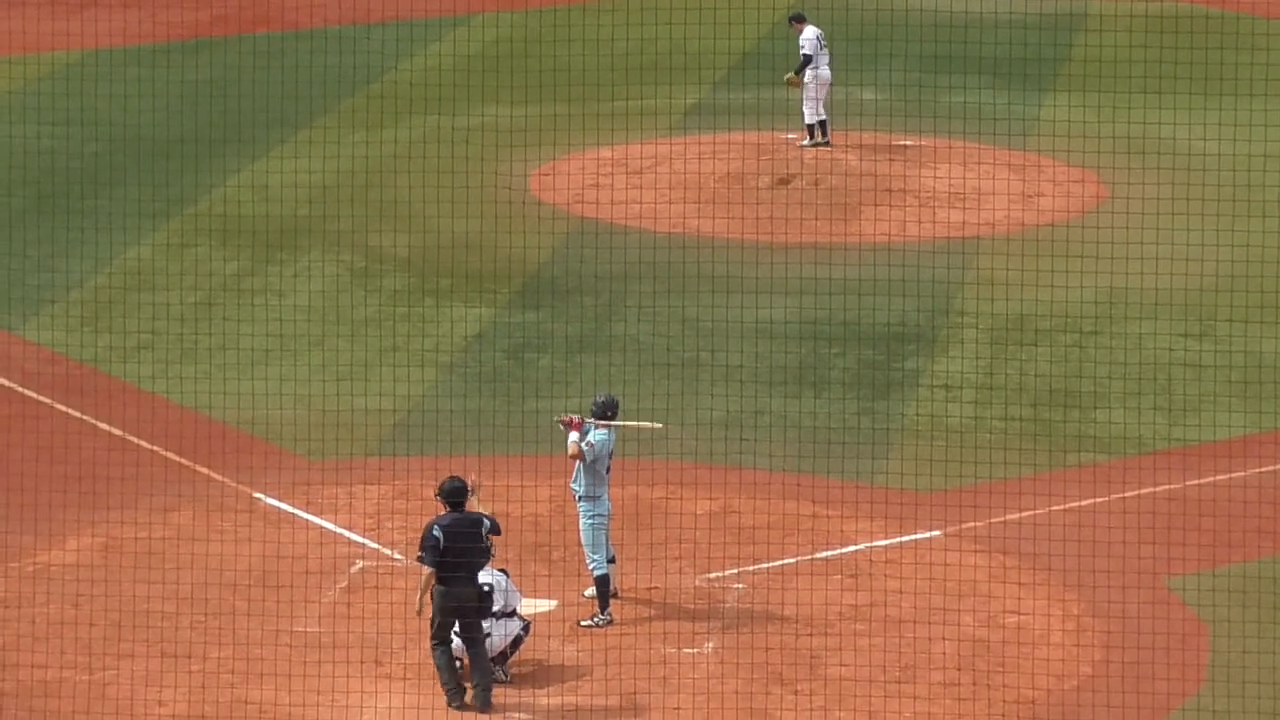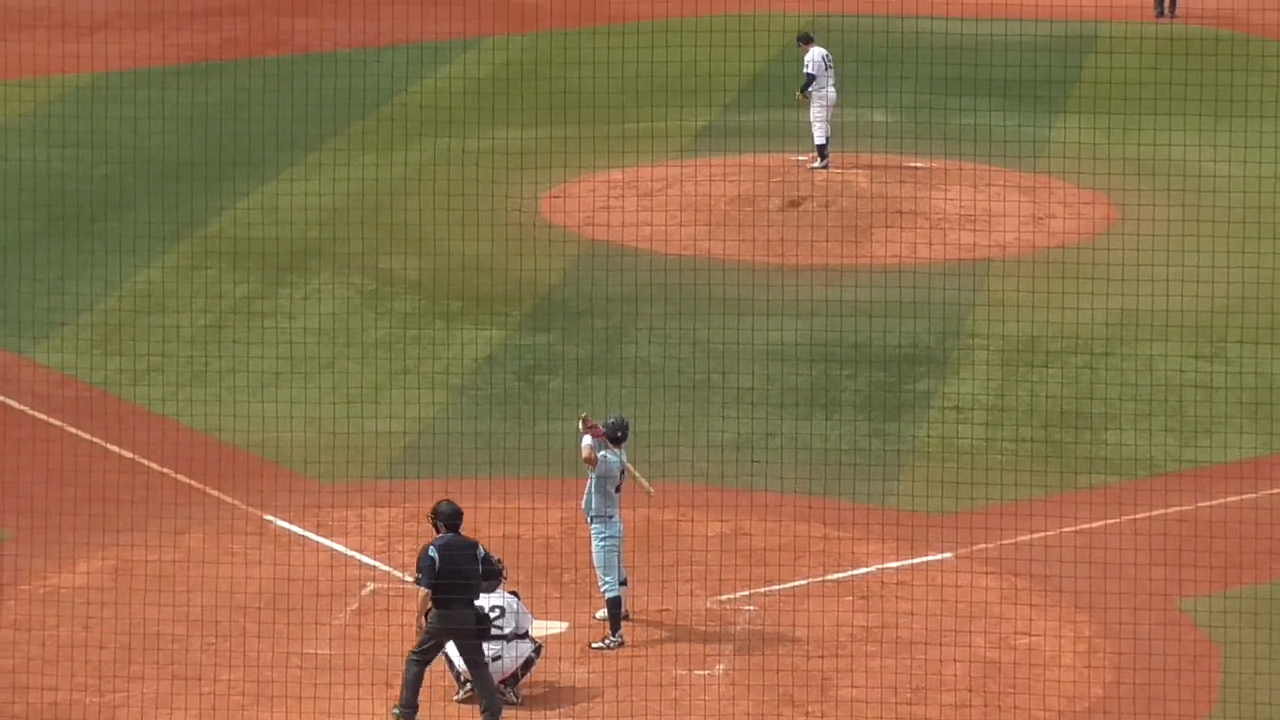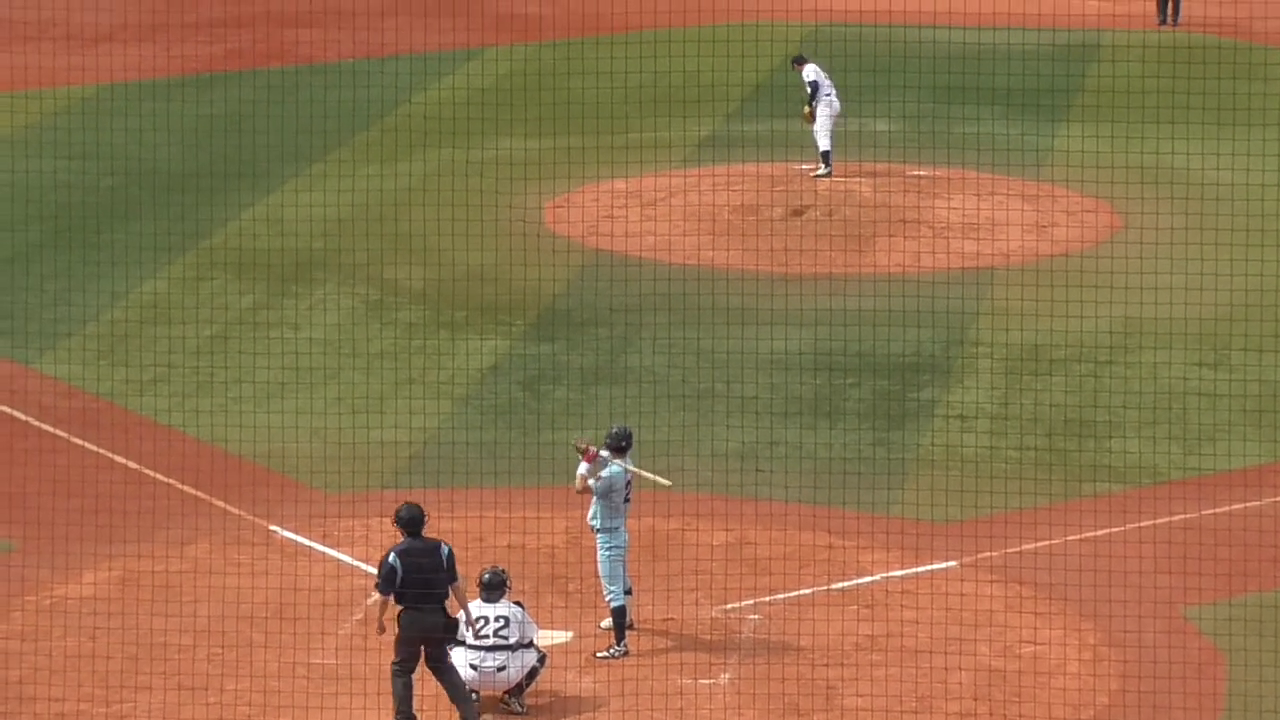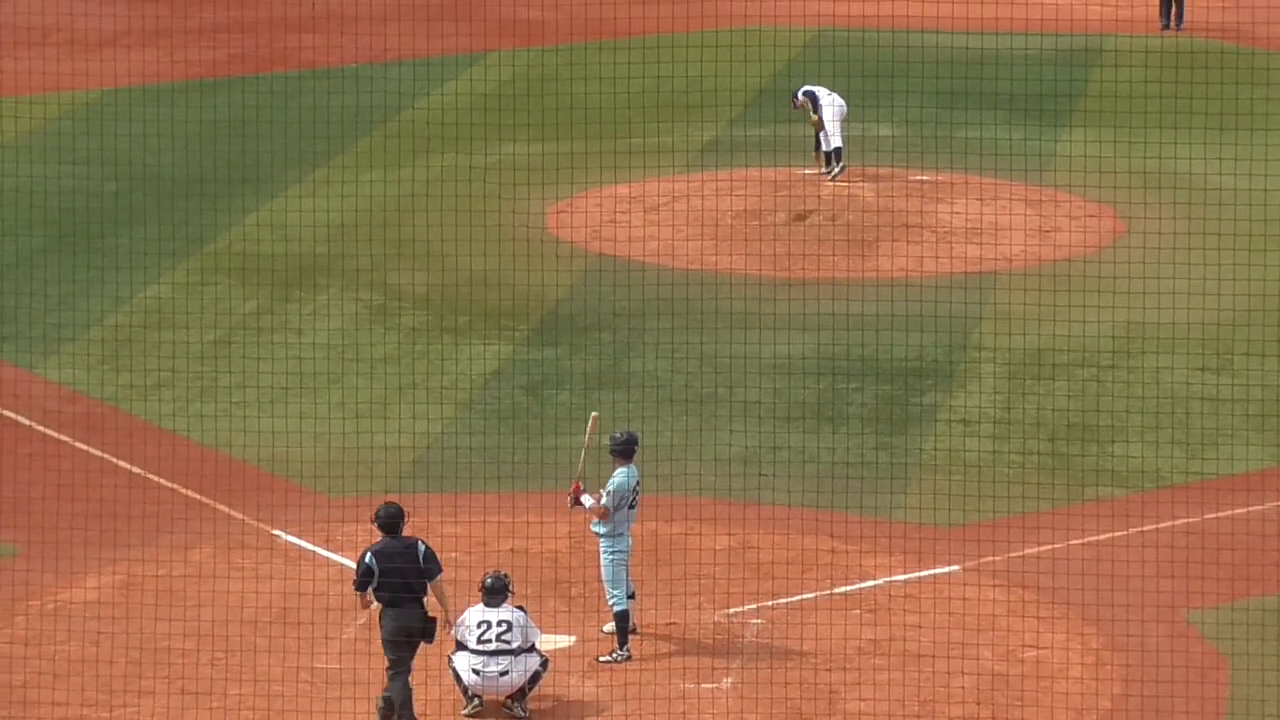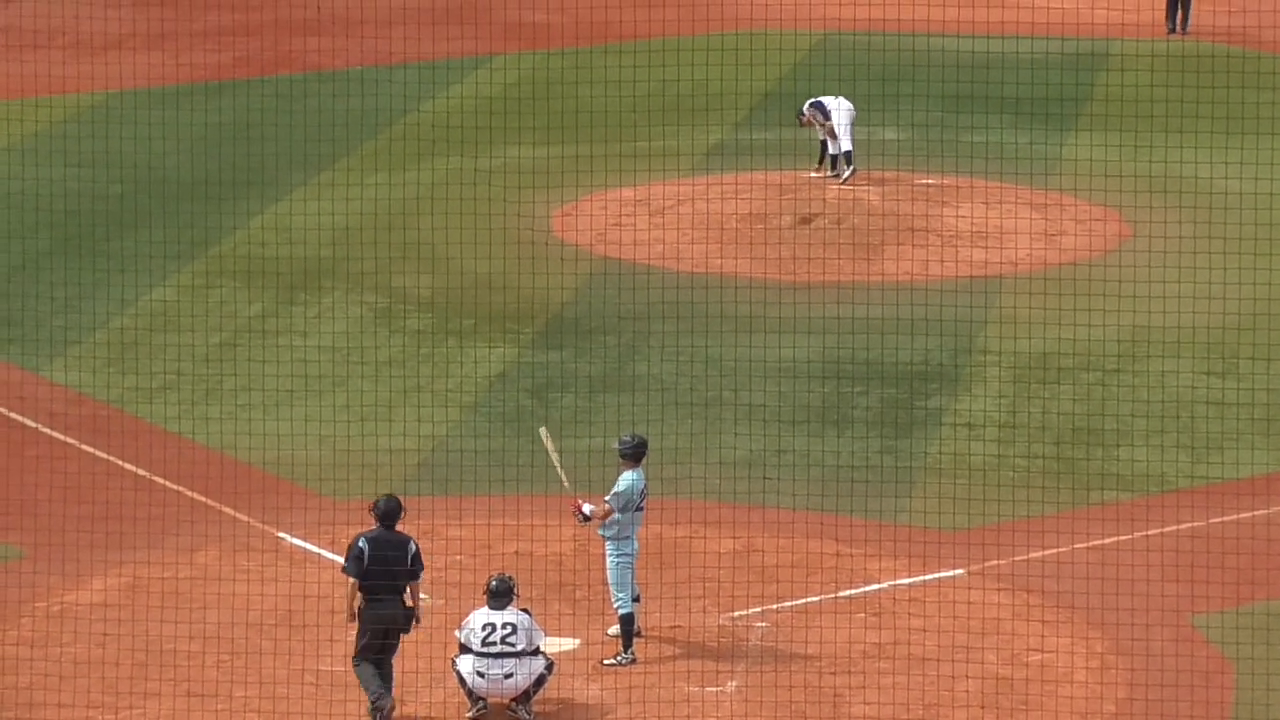
dt=0.3s
person 1, frame 1
left shoulder: (600, 438)
right shoulder: (594, 428)
left elbow: (574, 453)
right elbow: (573, 422)
left wrist: (574, 431)
right wrist: (569, 423)
left hip: (591, 503)
right hip: (598, 500)
left knee: (595, 558)
right knee: (604, 548)
left ankle: (605, 613)
right ankle: (609, 587)
person 1, frame 2
left shoulder: (609, 459)
right shoulder: (614, 450)
left elbow: (588, 457)
right elbow: (588, 428)
left wrist: (590, 434)
right wrist: (590, 428)
left hip: (602, 524)
right hip: (610, 521)
left knee: (607, 580)
right knee: (615, 570)
left ankle: (615, 635)
right ankle: (619, 610)
person 1, frame 3
left shoulder: (612, 472)
right shoulder: (623, 465)
left elbow: (581, 487)
right elbow: (597, 458)
left wrist: (585, 462)
right wrist: (587, 451)
left hip: (608, 535)
right hip: (618, 531)
left knee: (612, 589)
right knee: (621, 579)
left ankle: (620, 645)
right ankle: (625, 618)
person 1, frame 4
left shoulder: (620, 479)
right shoulder: (631, 472)
left elbow: (602, 512)
right elbow: (606, 498)
left wrist: (582, 496)
right wrist: (581, 497)
left hip: (612, 540)
right hip: (622, 537)
left knee: (616, 594)
right knee: (624, 584)
left ankle: (623, 649)
right ankle: (627, 623)
person 1, frame 5
left shoulder: (628, 482)
right shoulder: (635, 476)
left elbow: (603, 513)
right elbow: (612, 506)
left wrist: (584, 507)
right wrist: (588, 513)
left hip: (619, 544)
right hip: (626, 540)
left knee: (621, 597)
right knee: (629, 587)
left ankle: (627, 652)
right ankle: (631, 626)
person 2, frame 1
left shoulder: (436, 527)
right shoulder: (479, 521)
left elbow: (429, 570)
right elbow: (494, 528)
left wrist: (420, 597)
left hip: (445, 591)
right hip: (471, 591)
left knee: (440, 643)
right knee: (475, 643)
left ankle: (455, 694)
right ankle: (483, 696)
person 2, frame 2
left shoulder: (432, 549)
right shoulder: (475, 547)
left elbow: (426, 591)
right elbow: (491, 579)
left wrist: (419, 618)
left hip: (442, 615)
right hip: (468, 615)
left knee: (417, 660)
right knee: (478, 665)
person 2, frame 3
left shoulder: (394, 555)
right shoulder: (441, 548)
left elbow: (385, 595)
right elbow: (455, 585)
left wrist: (379, 620)
right wrist: (467, 612)
left hip: (411, 617)
right hip: (438, 615)
left knee: (401, 670)
right knee: (442, 667)
person 2, frame 4
left shoulder: (371, 554)
right shoulder: (419, 547)
left elbow: (362, 590)
right elbow: (435, 583)
left wrist: (364, 602)
right wrist: (446, 611)
left hip: (392, 616)
right hip: (417, 614)
left knee: (397, 671)
right knee: (402, 666)
person 2, frame 5
left shoulder: (362, 541)
right shoulder: (408, 543)
left elbow: (354, 580)
right elbow: (414, 581)
left wrist: (350, 607)
right wrist: (416, 607)
left hip: (371, 607)
right hip: (396, 607)
left knee: (363, 659)
right knee: (385, 658)
left ankle: (382, 700)
